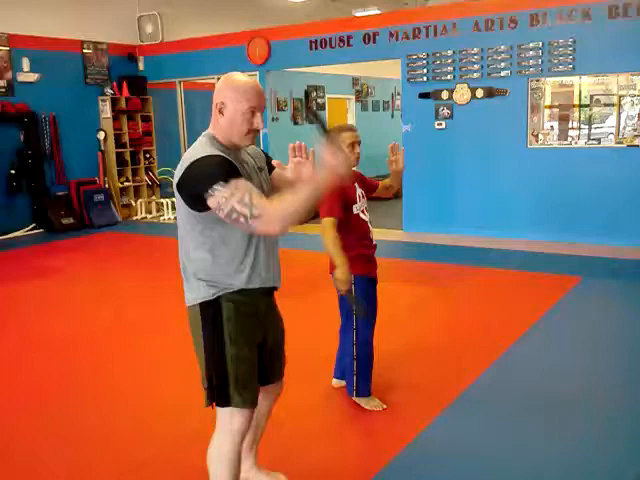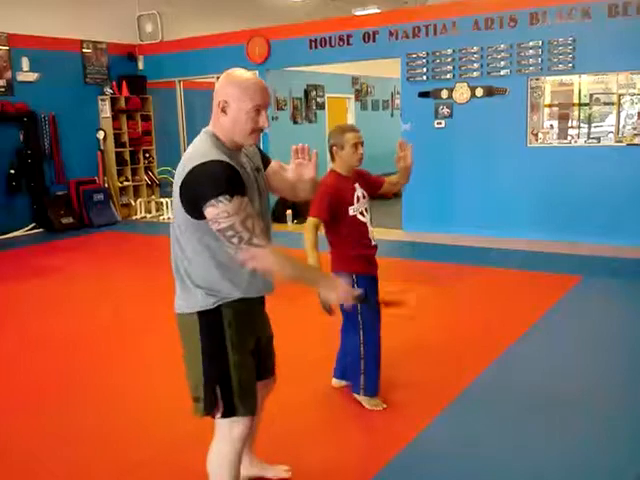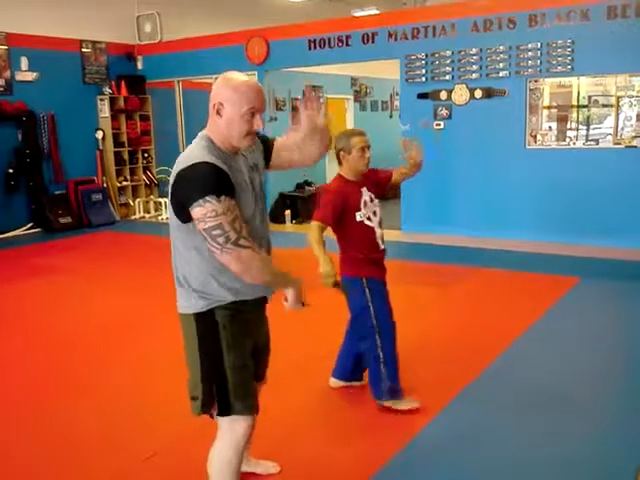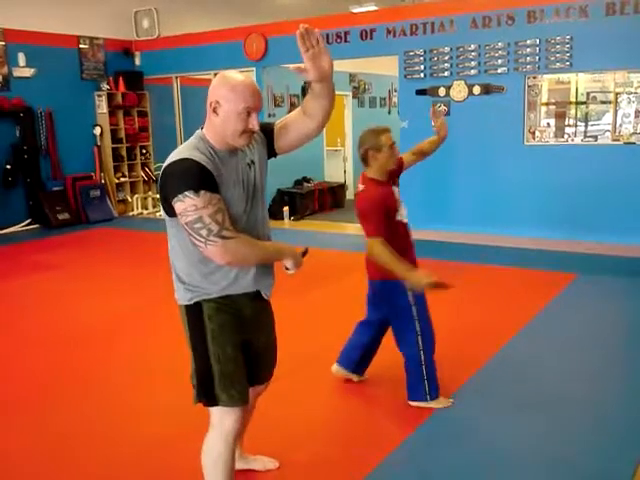
dt=0.3s
person 1, frame 1
left shoulder: (250, 155)
right shoulder: (206, 165)
left elbow: (289, 198)
right elbow: (268, 220)
left wrist: (304, 180)
right wrist: (326, 178)
left hip: (257, 294)
right hip: (221, 301)
left knee: (266, 387)
right knee: (234, 415)
person 1, frame 2
left shoulder: (246, 152)
right shoulder: (210, 169)
left elbow: (293, 190)
right elbow: (256, 252)
left wrist: (303, 179)
right wrist: (323, 281)
left hip: (244, 299)
right hip: (215, 309)
left knee: (260, 383)
right knee: (234, 421)
person 1, frame 3
left shoulder: (248, 147)
right shoulder: (200, 172)
left elbow: (305, 154)
right elbow: (239, 258)
left wrist: (316, 131)
right wrist: (288, 282)
left hip: (246, 300)
right hip: (215, 309)
left knee: (250, 389)
right knee: (236, 419)
person 1, frame 4
left shoulder: (252, 142)
right shoulder: (187, 168)
left elbow: (311, 120)
right elbow: (223, 249)
left wrist: (322, 80)
right wrist: (284, 253)
left hip: (252, 293)
right hip: (213, 303)
left knee: (254, 384)
right knee: (227, 413)
person 2, frame 1
left shoulder: (355, 178)
right shoulder: (332, 186)
left elbow: (387, 191)
right elbow: (328, 229)
left wrist: (397, 171)
right wrist: (340, 267)
left hip: (364, 265)
right hip: (351, 270)
left knee: (357, 325)
right knee: (359, 329)
left ankle: (343, 375)
right ankle: (359, 390)
person 2, frame 2
left shoulder: (359, 177)
right shoulder: (329, 187)
left elbow: (394, 186)
right elbow: (310, 227)
left wrist: (405, 169)
right wrist: (313, 263)
left hip: (364, 265)
right hip: (351, 269)
left knee: (358, 323)
right knee: (365, 327)
left ankle: (344, 375)
right ankle: (364, 389)
person 2, frame 3
left shoulder: (369, 179)
right shoulder: (334, 192)
left elbow: (401, 175)
right elbow: (315, 231)
left wrist: (415, 163)
right wrist: (324, 263)
left hip: (371, 269)
right hip: (360, 274)
left knee: (362, 326)
right knee: (379, 330)
left ankle: (344, 375)
right ankle: (388, 393)
person 2, frame 4
left shoulder: (386, 173)
right shoulder: (374, 197)
left elbow: (415, 154)
right elbow: (377, 247)
left wrist: (440, 137)
right wrist: (411, 275)
left hip: (384, 273)
right hip: (395, 275)
left knee: (376, 319)
right knee: (417, 331)
left ankle: (348, 364)
right ankle: (424, 393)
